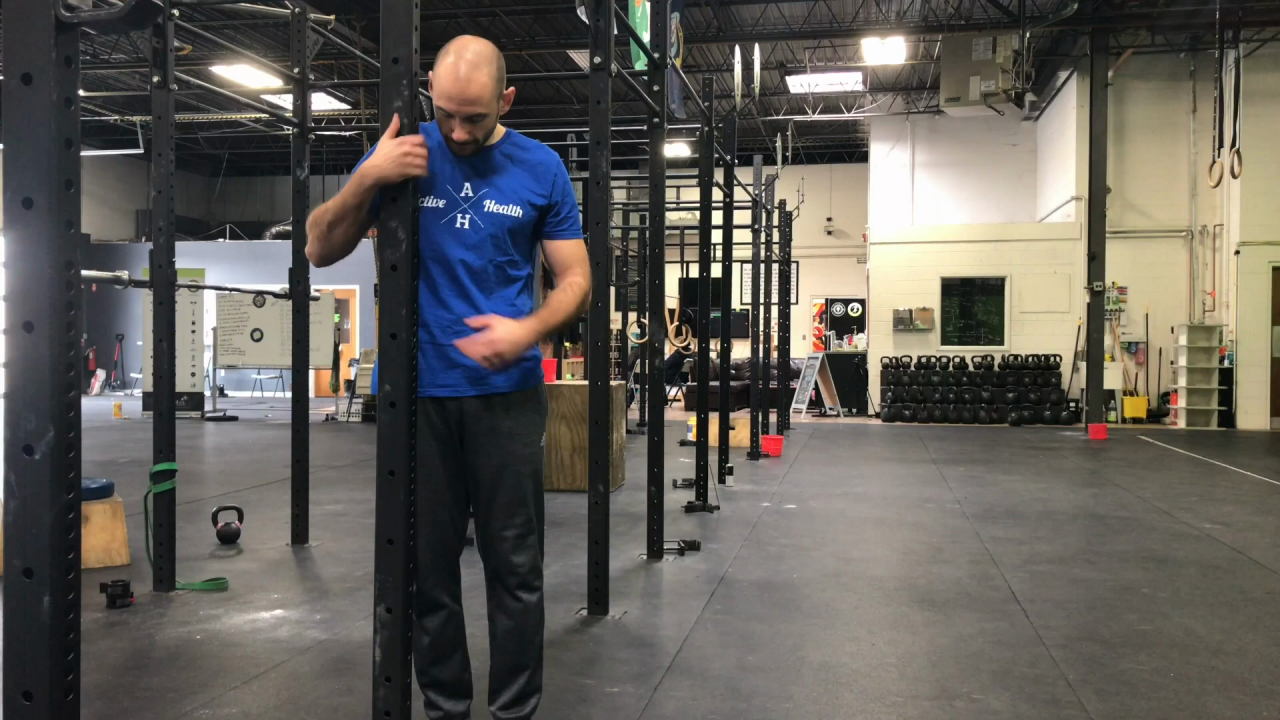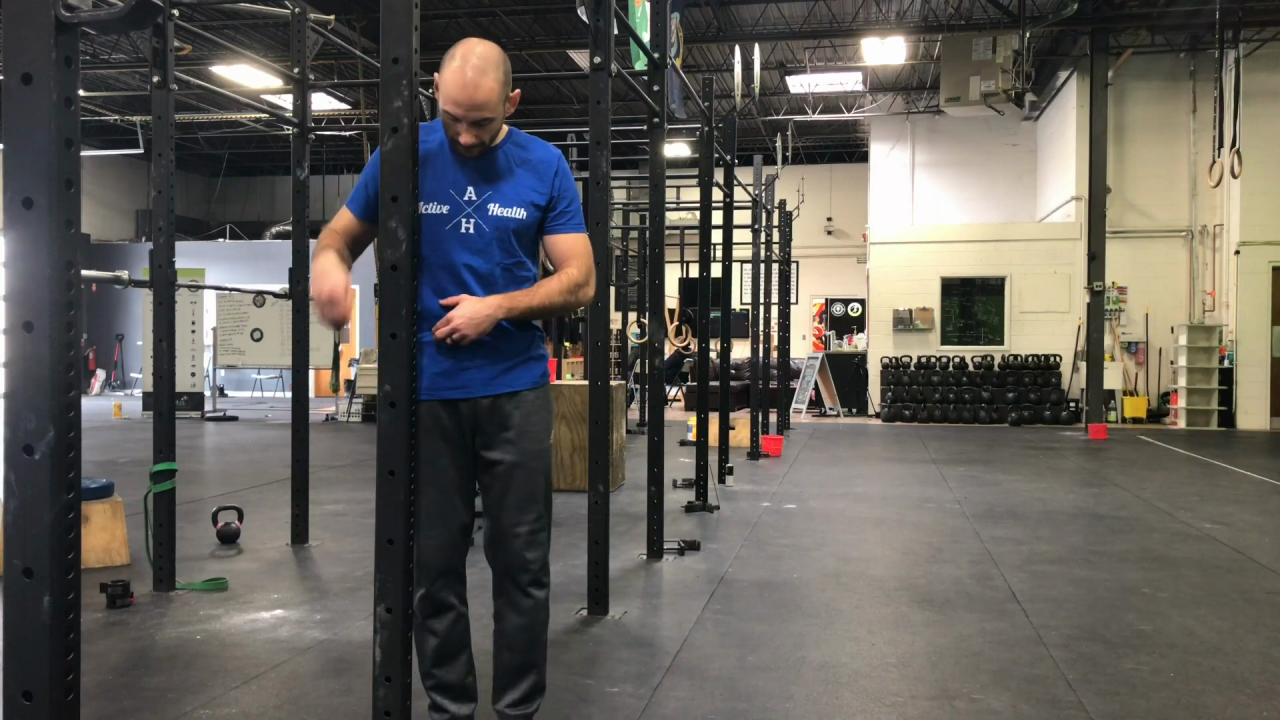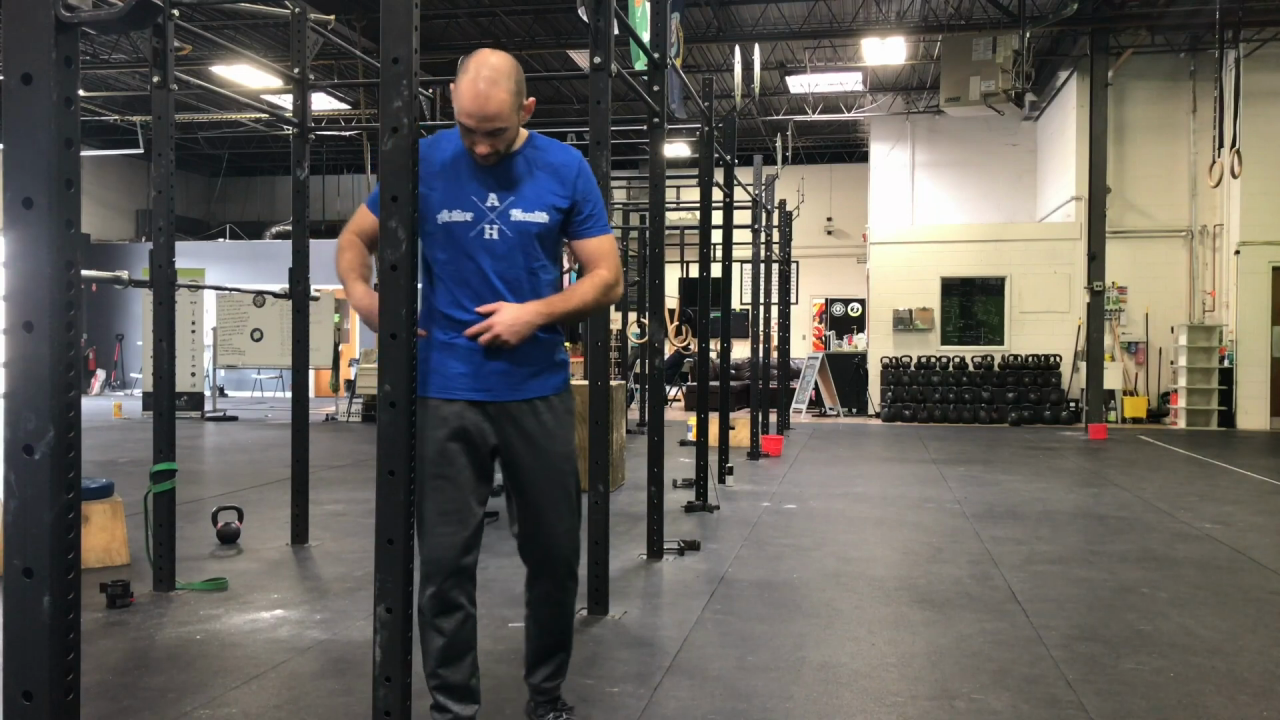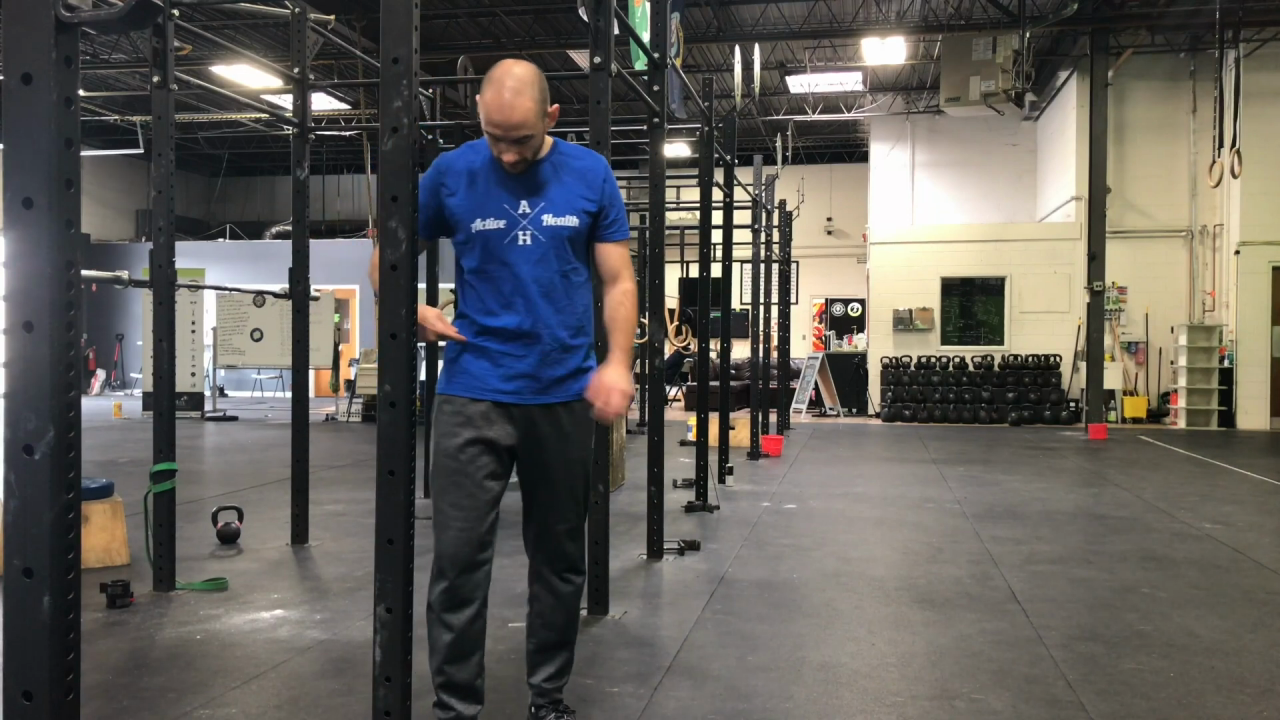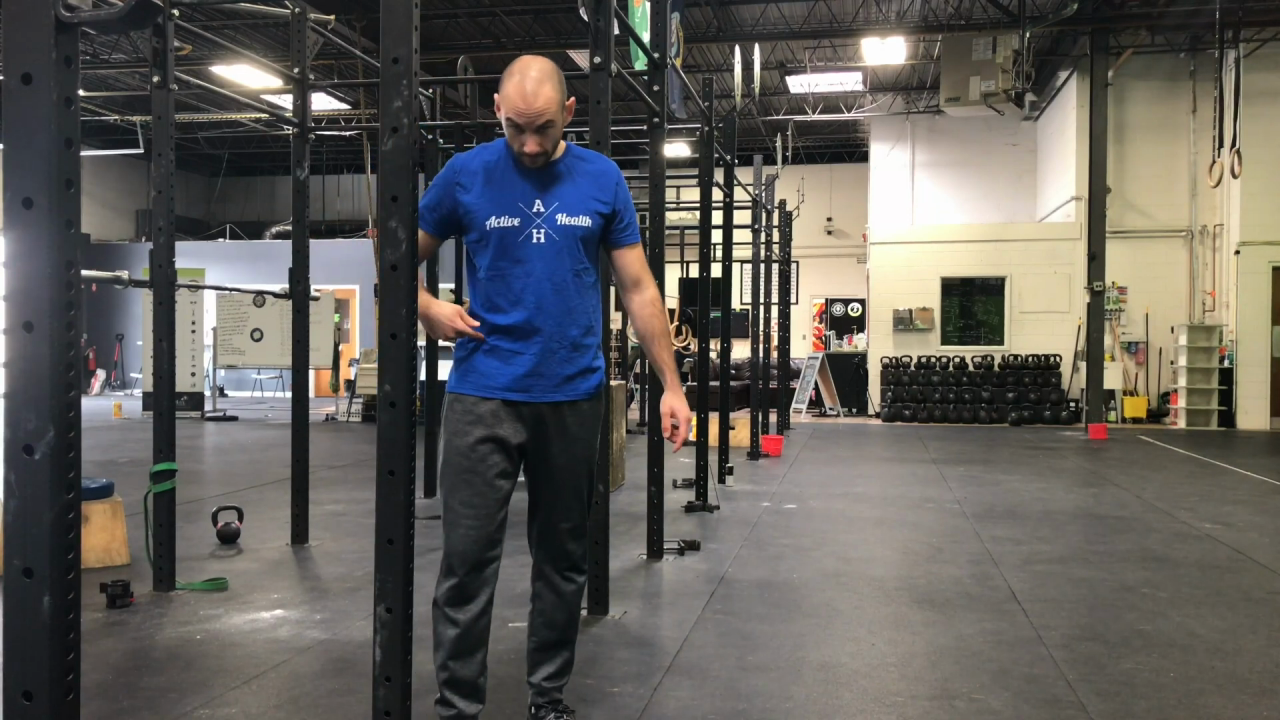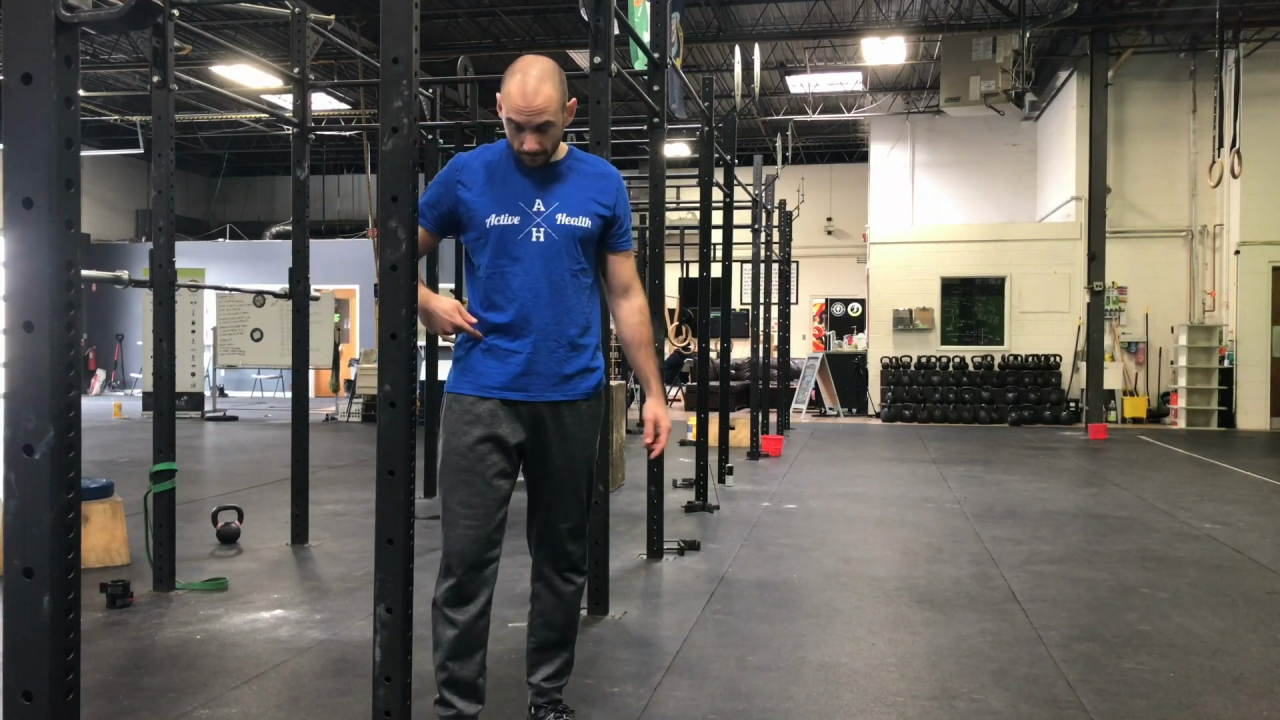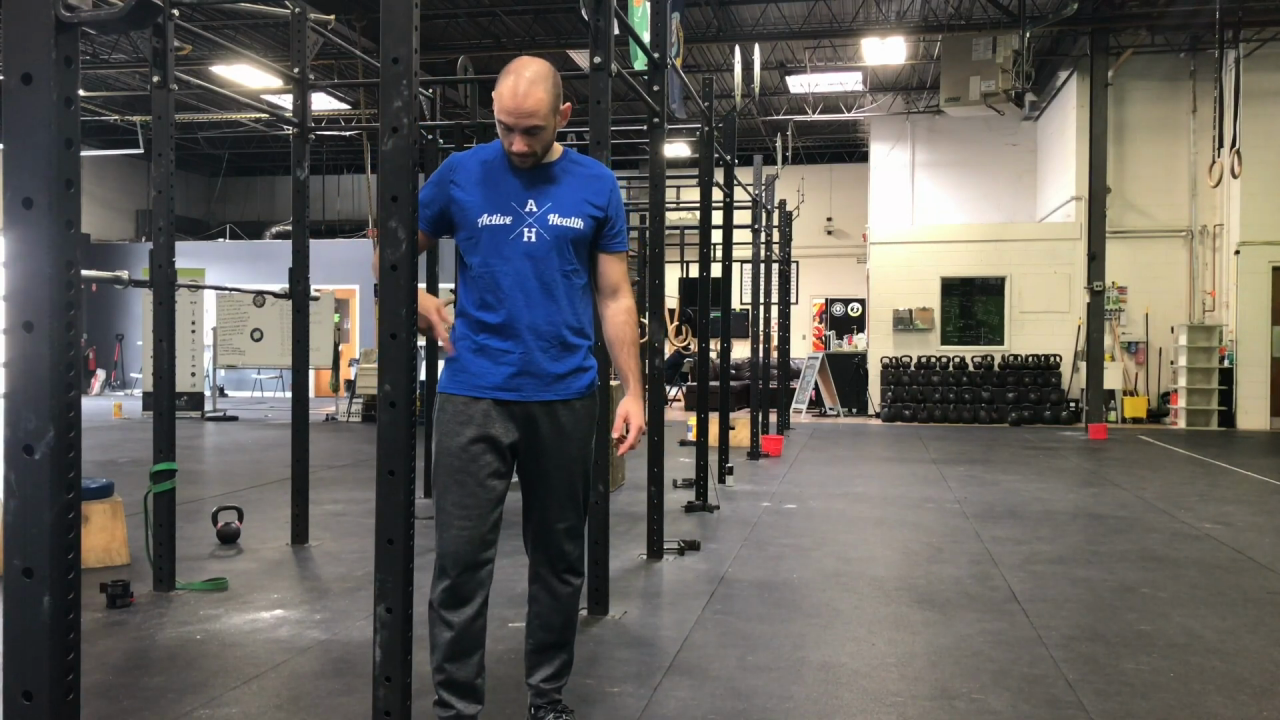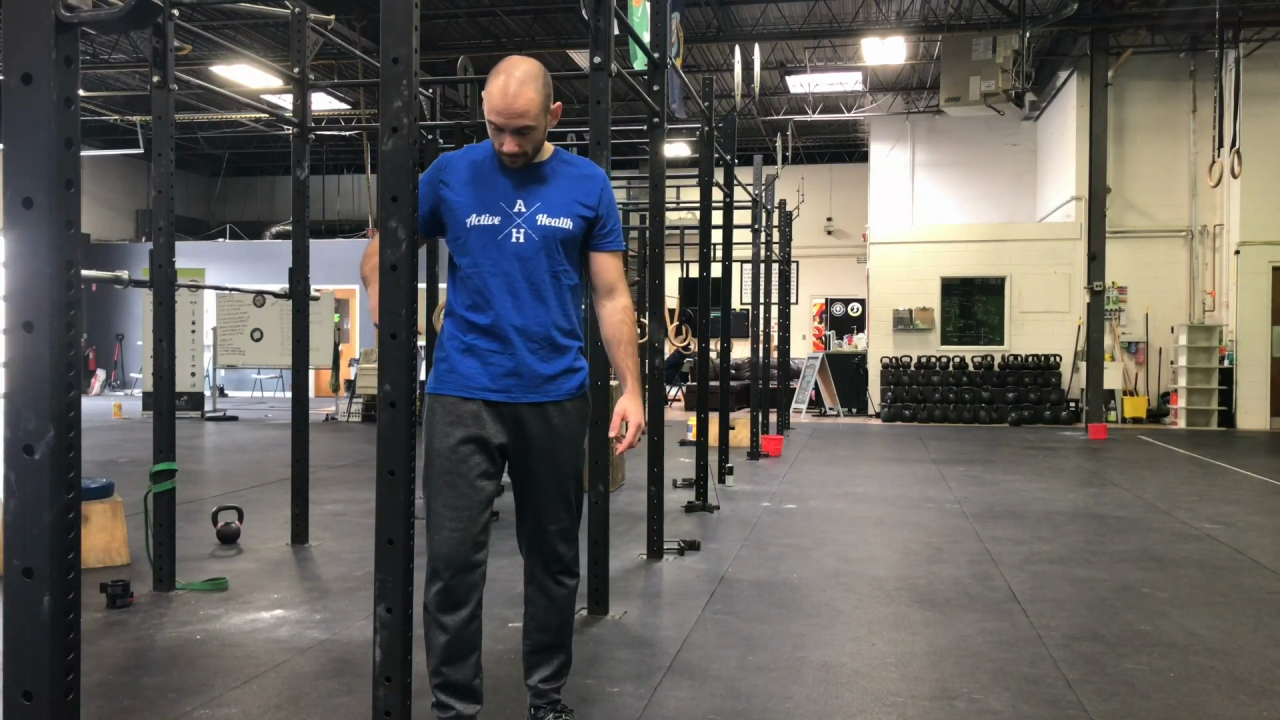
dt=0.5s
person 1, frame 1
left shoulder: (540, 168)
right shoulder: (403, 151)
left elbow: (576, 281)
right elbow: (320, 248)
left wrist: (528, 329)
right wrist: (367, 176)
left hip: (506, 391)
right hip: (416, 390)
left knee: (513, 562)
right knee: (425, 561)
person 1, frame 2
left shoulder: (545, 166)
left elbow: (579, 281)
right elbow: (338, 237)
left wrist: (496, 308)
right wrist: (327, 262)
left hip: (514, 388)
right hip: (424, 389)
left knee: (521, 561)
right knee: (433, 562)
person 1, frame 3
left shoulder: (565, 168)
right shoulder: (424, 162)
left elbow: (607, 277)
right elbow: (356, 238)
left wrist: (535, 313)
right wrist: (362, 296)
left hip: (538, 390)
right hip: (445, 392)
left knee: (552, 554)
right knee: (445, 562)
person 1, frame 4
left shoulder: (591, 174)
right shoulder: (451, 174)
left elbow: (618, 280)
right elbow: (388, 254)
left wrist: (617, 363)
right wrist: (409, 311)
left hip: (562, 395)
right hip: (473, 391)
left knee: (559, 556)
right knee: (459, 558)
person 1, frame 5
left shoulder: (602, 179)
right shoulder: (465, 174)
left elbow: (638, 288)
left wrist: (671, 383)
right wrist: (426, 307)
left hip: (572, 395)
right hip: (483, 392)
left knee: (563, 554)
right knee: (468, 555)
person 1, frame 6
left shoulder: (603, 183)
right shoulder: (466, 175)
left elbow: (626, 295)
left wrist: (653, 390)
right wrist: (428, 303)
left hip: (572, 396)
right hip: (481, 393)
left knee: (562, 555)
right knee: (467, 557)
person 1, frame 7
left shoulder: (596, 185)
right shoulder: (460, 174)
left elbow: (614, 296)
left wrist: (632, 391)
right wrist: (420, 304)
left hip: (563, 396)
right hip: (472, 394)
left knee: (558, 556)
right knee: (461, 558)
person 1, frame 8
left shoulder: (588, 184)
right shoulder: (450, 174)
left elbow: (611, 295)
right elbow: (380, 251)
left wrist: (630, 388)
right wrist: (384, 301)
left hip: (555, 396)
right hip: (462, 393)
left knee: (553, 556)
right knee: (453, 558)
